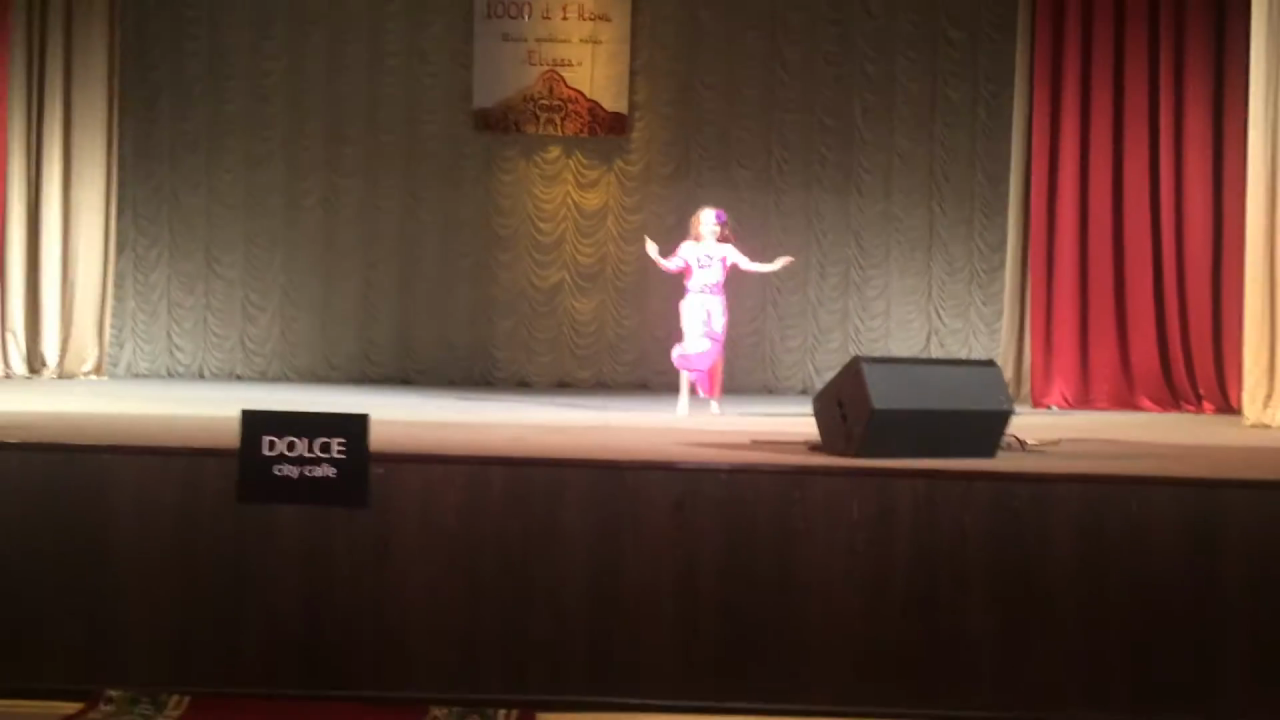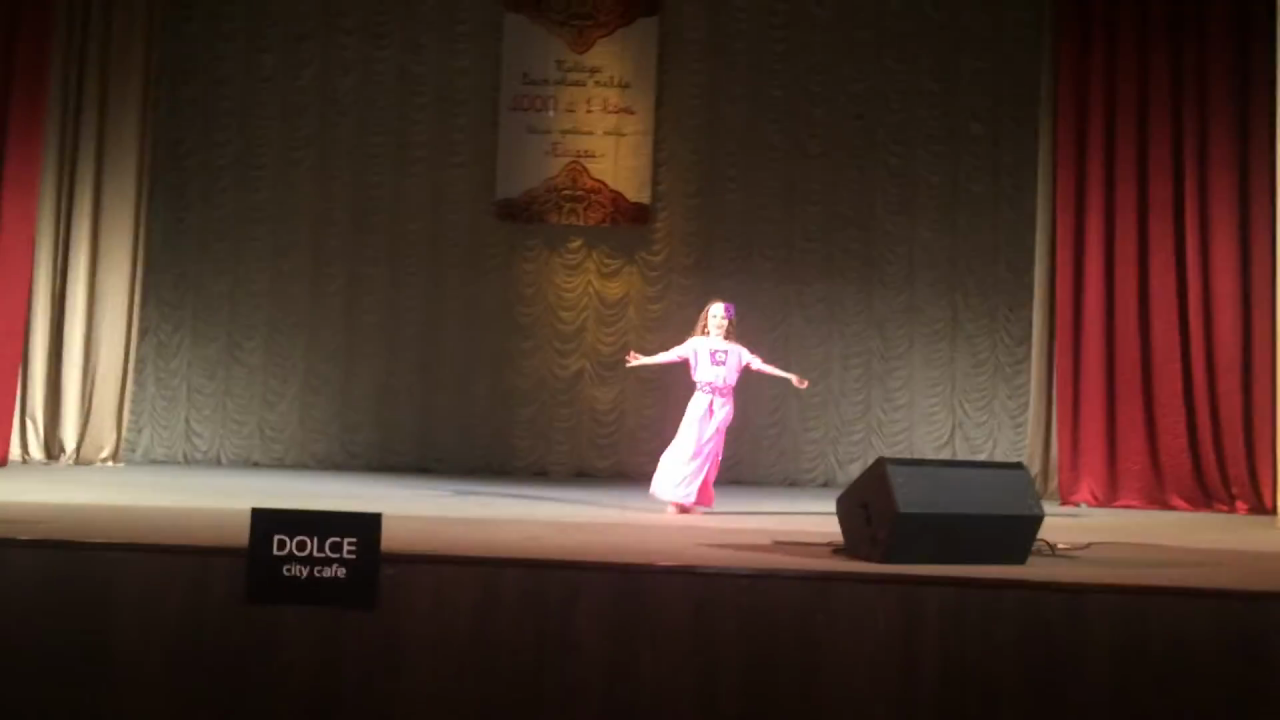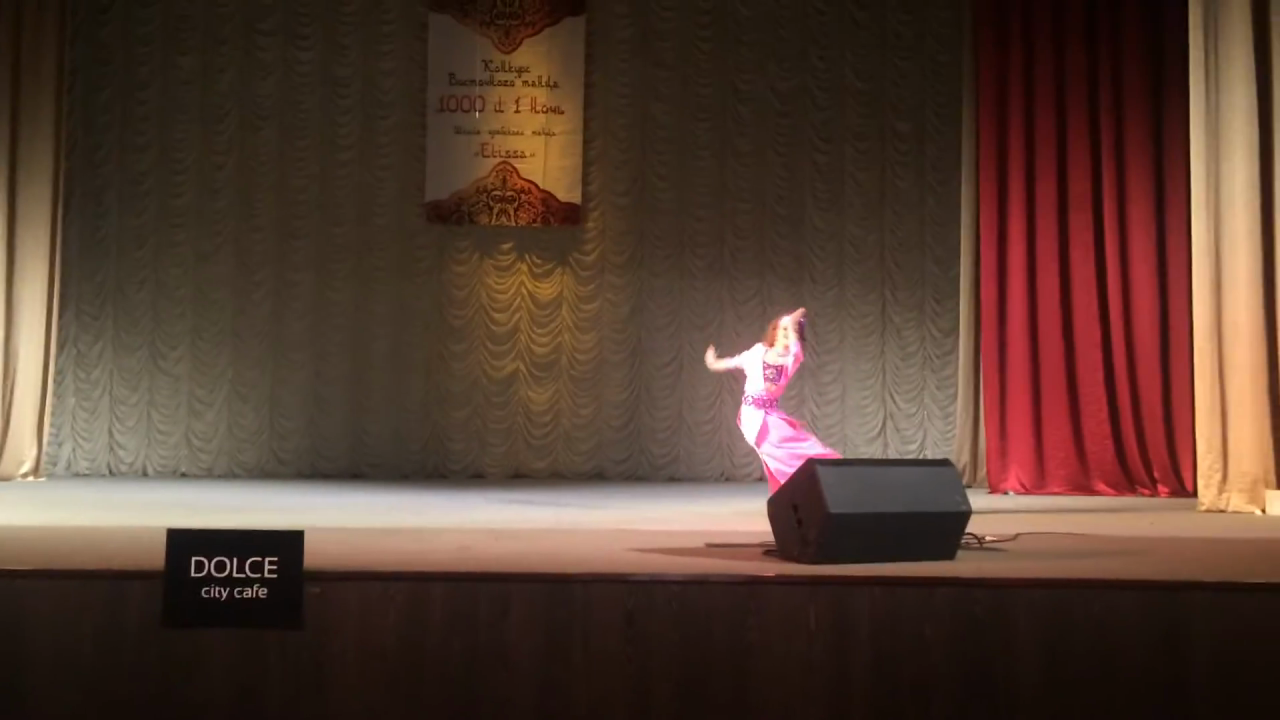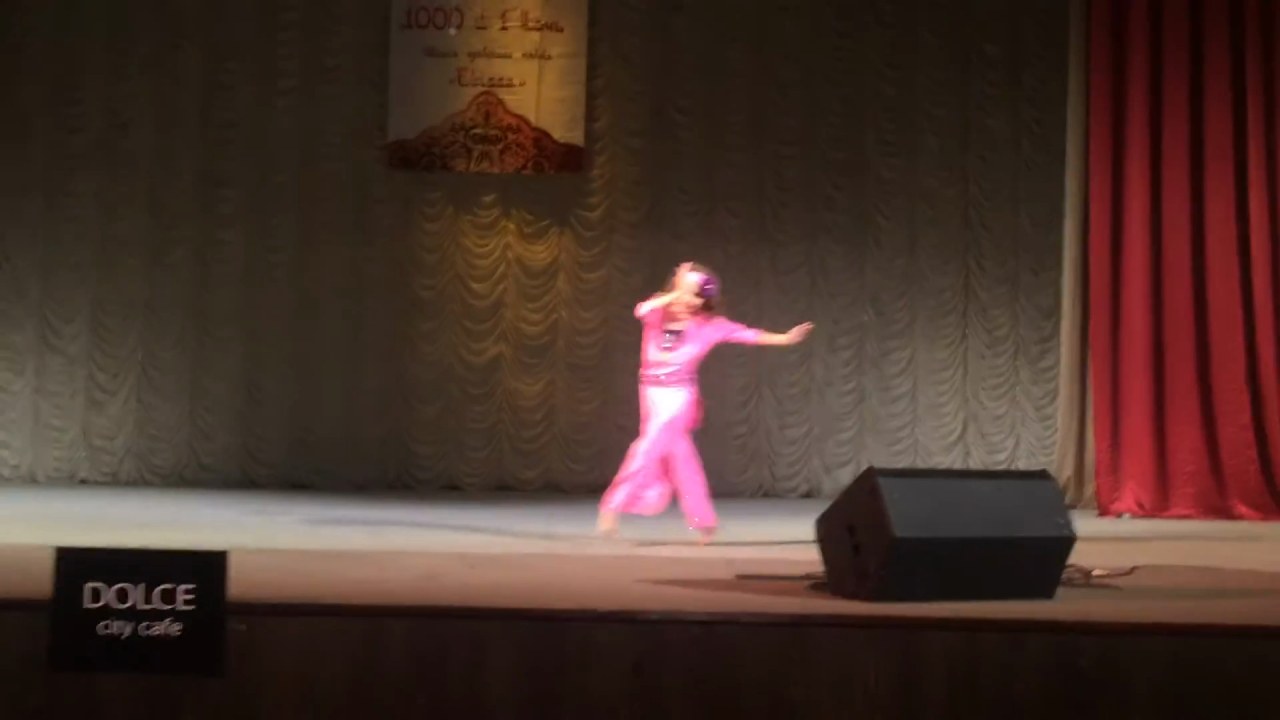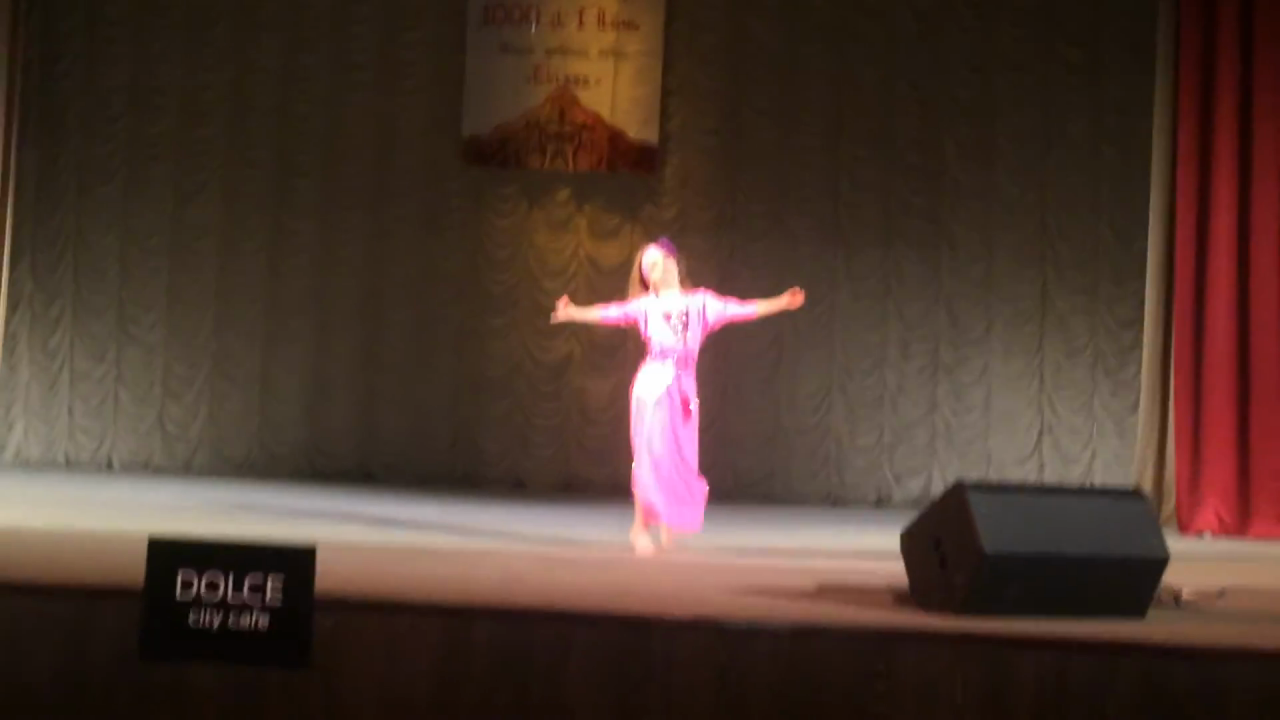
dt=1s
person 1, frame 1
left shoulder: (725, 249)
right shoulder: (689, 247)
left elbow: (747, 264)
right elbow: (673, 266)
left wrist: (774, 266)
right wrist: (656, 257)
left hip: (716, 302)
right hip: (694, 301)
left knee: (714, 351)
right knee: (694, 345)
left ankle: (714, 399)
right ankle: (683, 396)
person 1, frame 2
left shoulder: (735, 348)
right shoulder: (696, 343)
left elbow: (757, 364)
right elbow: (672, 354)
left wrist: (789, 376)
right wrist: (643, 359)
left hip: (723, 404)
right hip: (701, 400)
left knee: (709, 451)
right knee: (687, 446)
left ankle: (688, 500)
right ankle: (674, 498)
person 1, frame 3
left shoulder: (792, 360)
right shoulder: (759, 351)
left elbow: (796, 352)
right elbow: (737, 361)
right wrist: (715, 363)
left hip: (770, 413)
right hip: (751, 412)
right knee: (772, 455)
person 1, frame 4
left shoulder: (708, 324)
right shoulder: (658, 315)
left elbow: (747, 335)
right elbow: (641, 309)
left wrist: (787, 338)
right wrist: (675, 295)
left hip: (677, 396)
right hip: (652, 393)
left knee: (649, 451)
right knee: (679, 462)
left ankle: (613, 511)
right ankle: (704, 521)
person 1, frame 5
left shoulder: (700, 300)
right shoulder: (645, 304)
left elbow: (740, 310)
right elbow: (613, 314)
left wrist: (779, 303)
right wrist: (577, 313)
left hip: (682, 385)
right hip: (652, 383)
left knee: (680, 456)
right knee: (650, 455)
left ankle: (667, 520)
right ankle: (641, 529)
